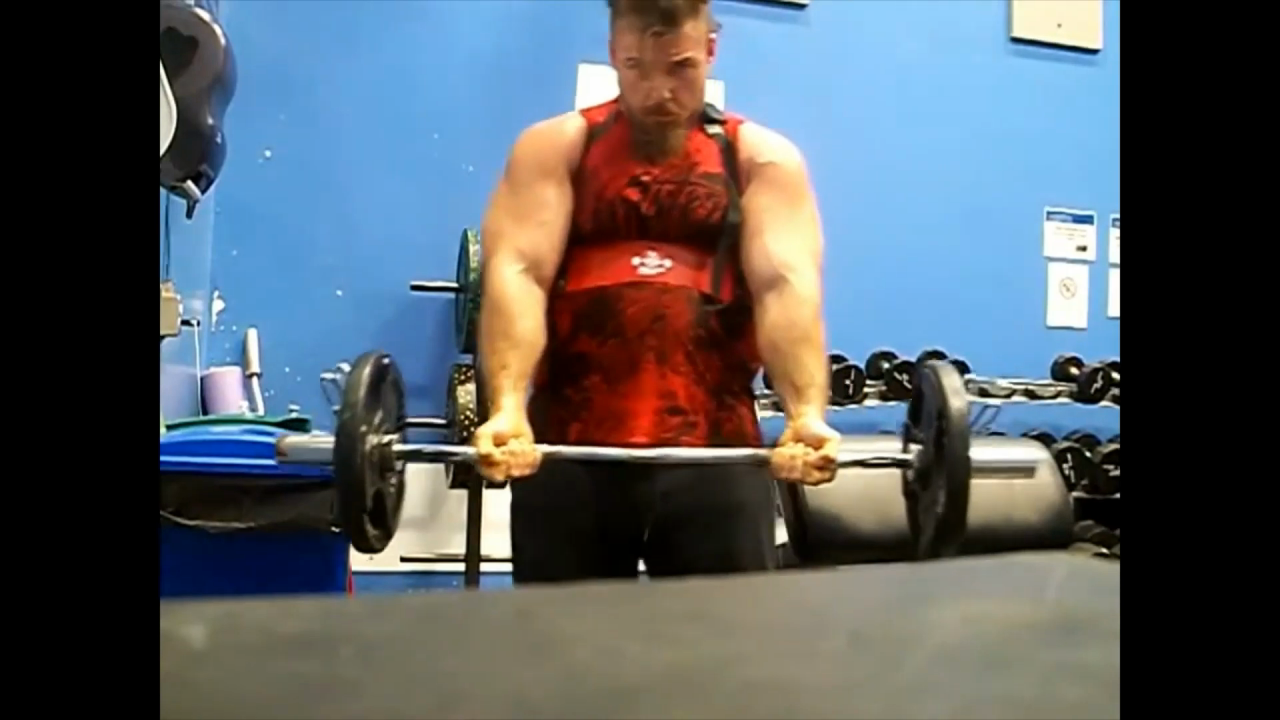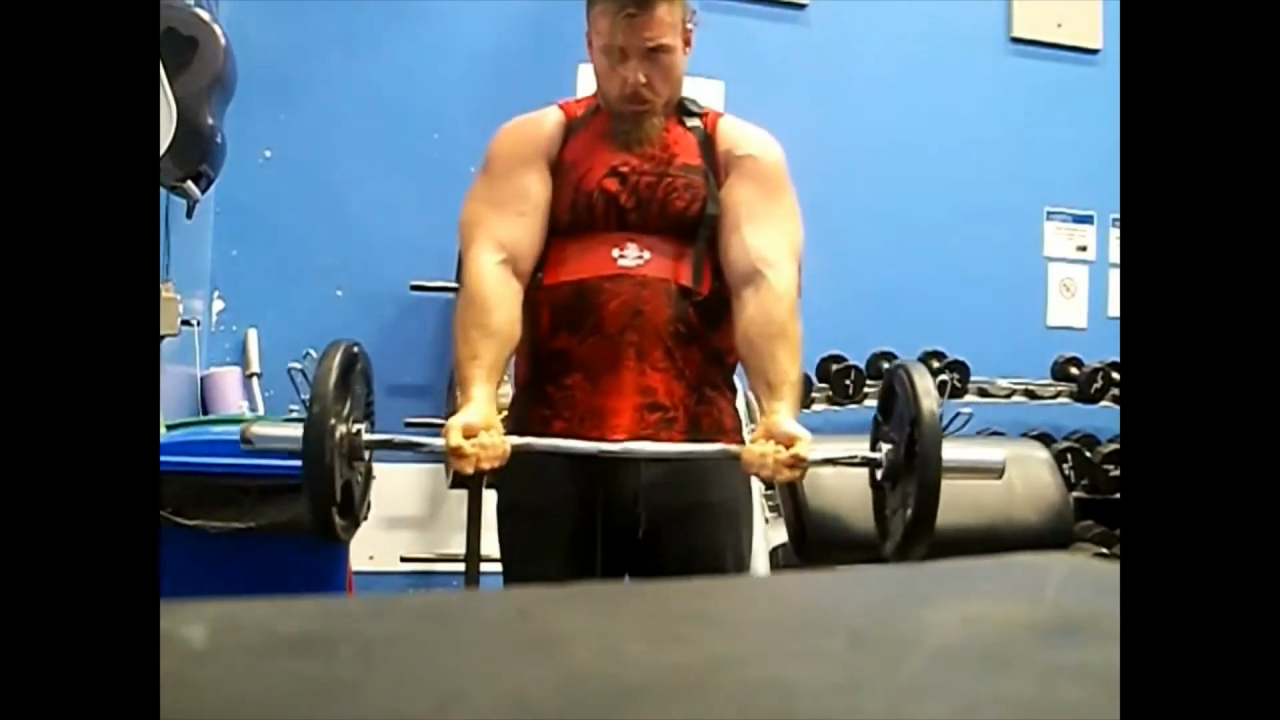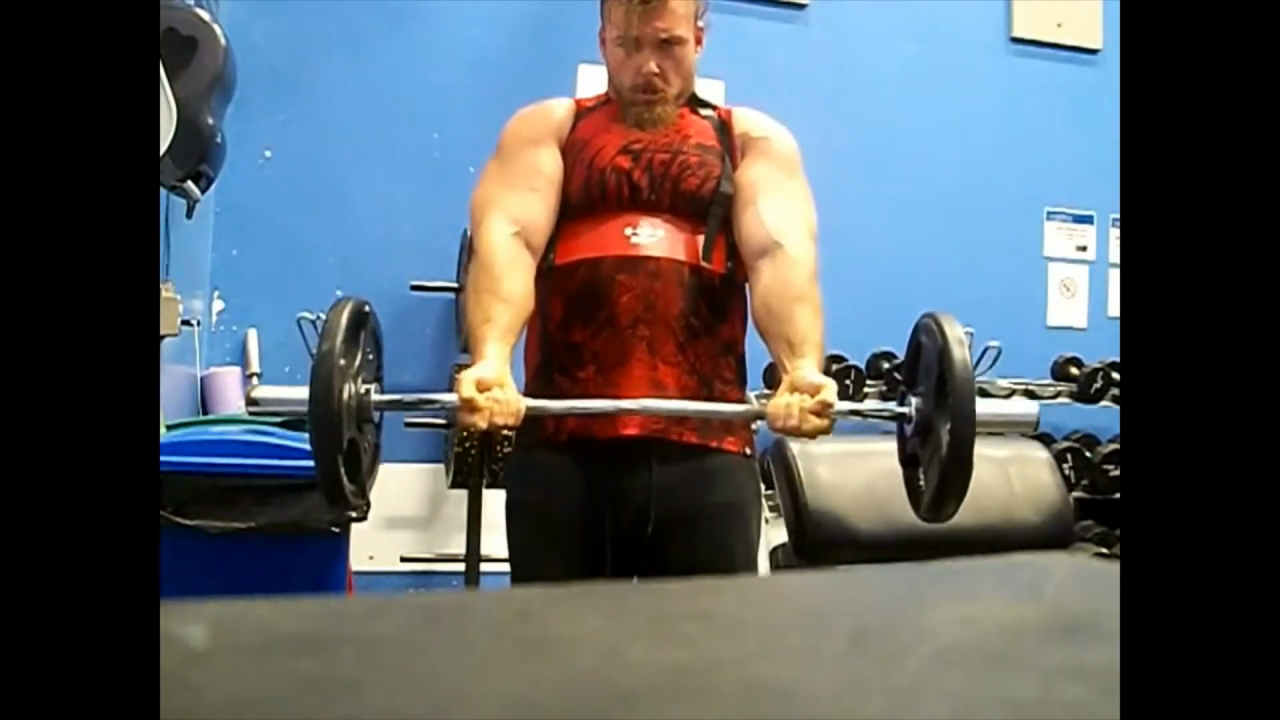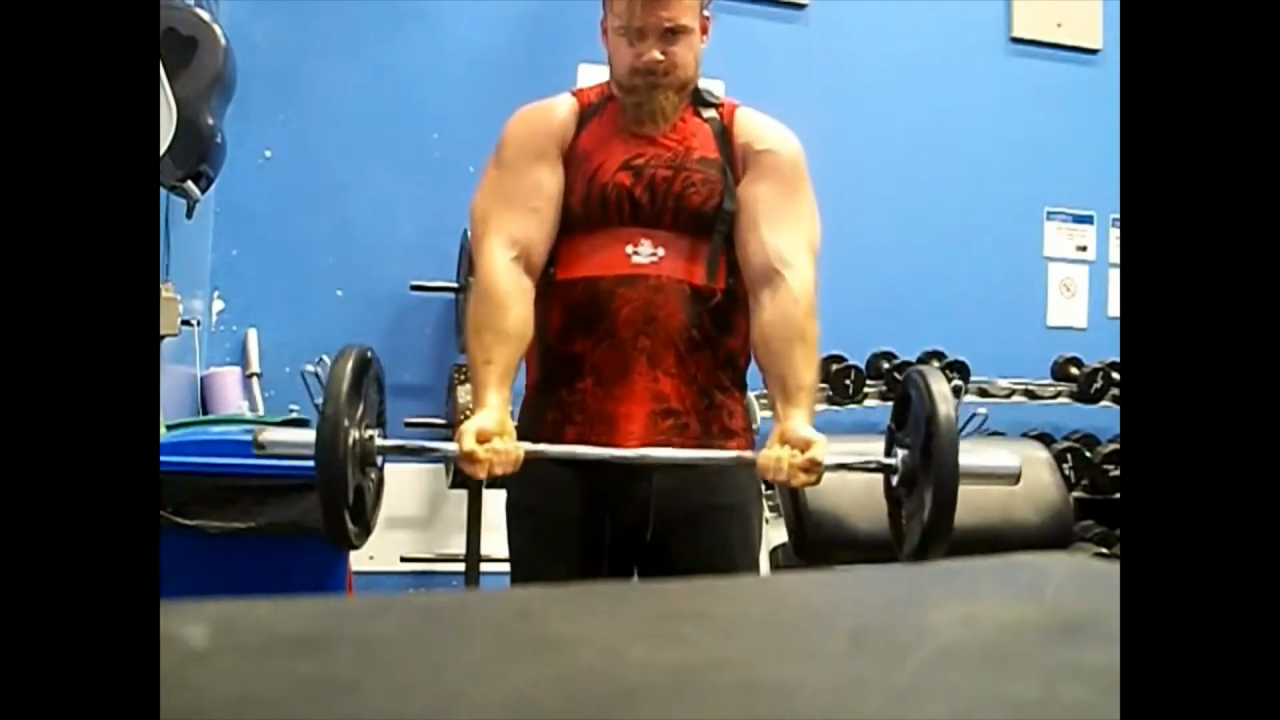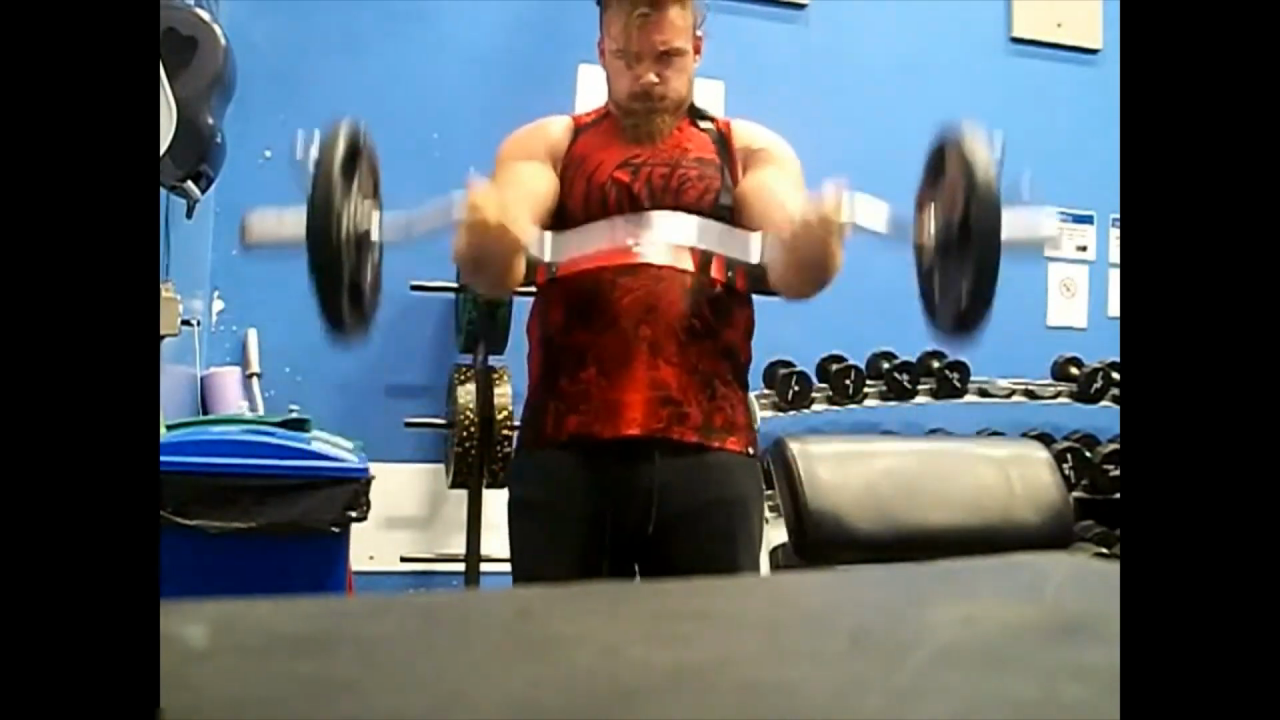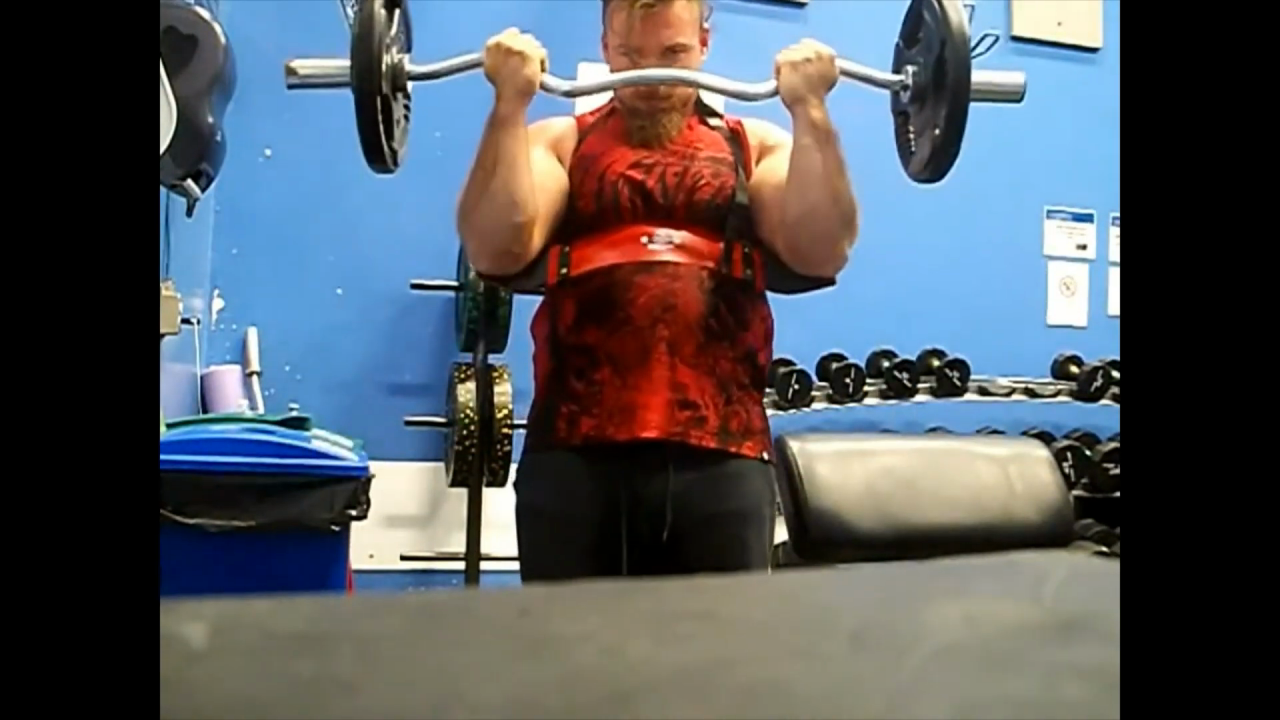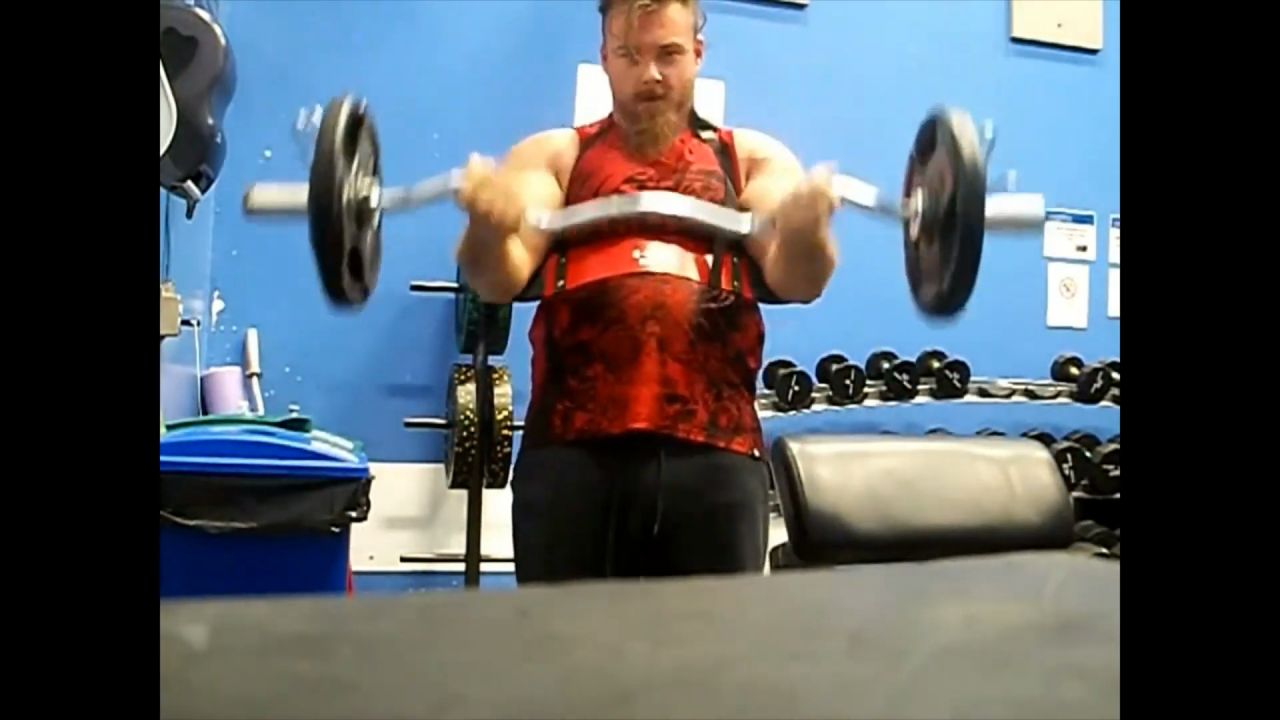
dt=0.5s
person 1, frame 1
left shoulder: (761, 157)
right shoulder: (555, 148)
left elbow: (786, 285)
right elbow: (516, 273)
left wrist: (807, 413)
right wrist: (507, 407)
left hip: (714, 453)
right hip: (570, 452)
person 1, frame 2
left shoulder: (741, 150)
right shoulder: (534, 141)
left elbow: (765, 280)
right elbow: (495, 265)
left wrist: (779, 411)
right wrist: (478, 398)
left hip: (695, 451)
right hip: (553, 447)
person 1, frame 3
left shoulder: (752, 138)
right shoulder: (546, 128)
left elbow: (781, 253)
right elbow: (505, 240)
left wrist: (803, 368)
right wrist: (490, 358)
left hip: (705, 446)
right hip: (563, 441)
person 1, frame 4
left shoulder: (758, 142)
right shoulder: (546, 128)
left elbow: (782, 279)
right elbow: (506, 261)
left wrist: (795, 416)
right wrist: (490, 404)
left hip: (706, 450)
right hip: (563, 447)
person 1, frame 5
left shoulder: (748, 149)
right shoulder: (549, 144)
left elbow: (794, 266)
right elbow: (491, 260)
left wrist: (814, 238)
right wrist: (488, 236)
left hip: (707, 446)
right hip: (567, 444)
person 1, frame 6
left shoulder: (757, 146)
right shoulder: (556, 143)
left elbow: (823, 252)
right elbow: (495, 250)
left wrist: (809, 110)
right wrist: (509, 103)
left hip: (720, 451)
right hip: (576, 448)
person 1, frame 7
left shoulder: (753, 157)
right shoulder: (552, 156)
left elbow: (795, 274)
right elbow: (501, 269)
left wrist: (803, 230)
right wrist: (491, 225)
left hip: (713, 448)
right hip: (572, 446)
